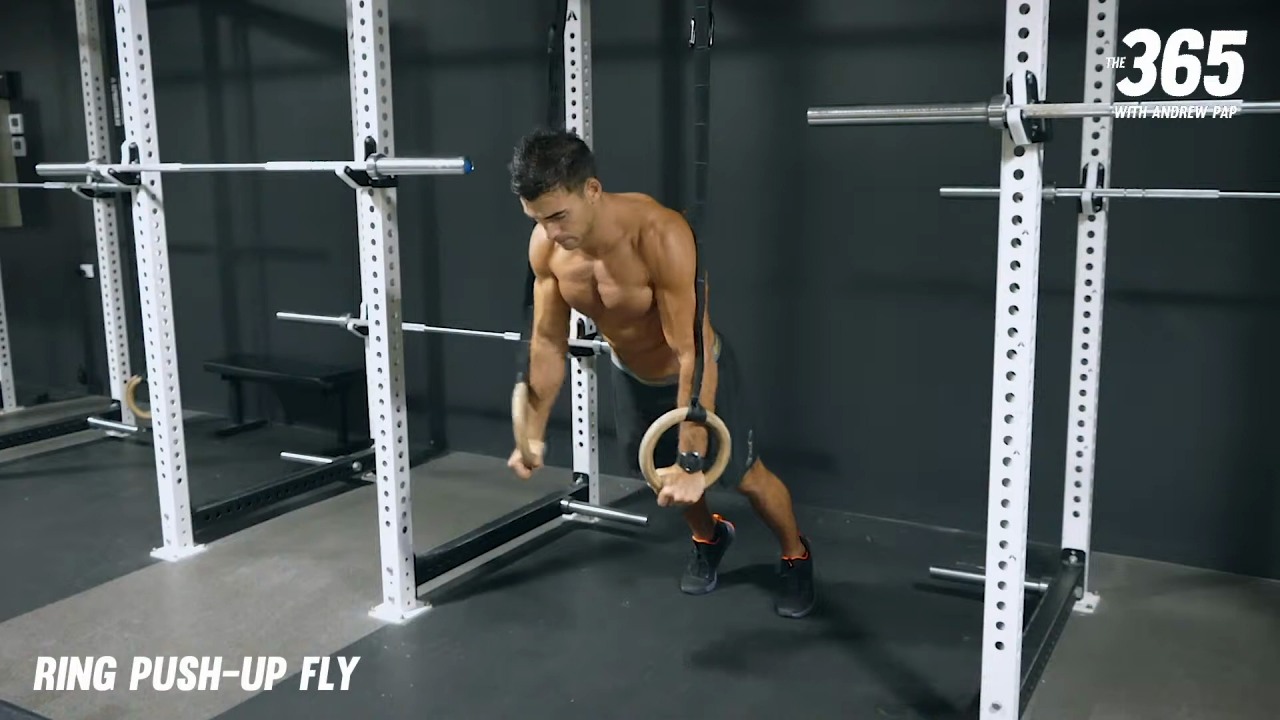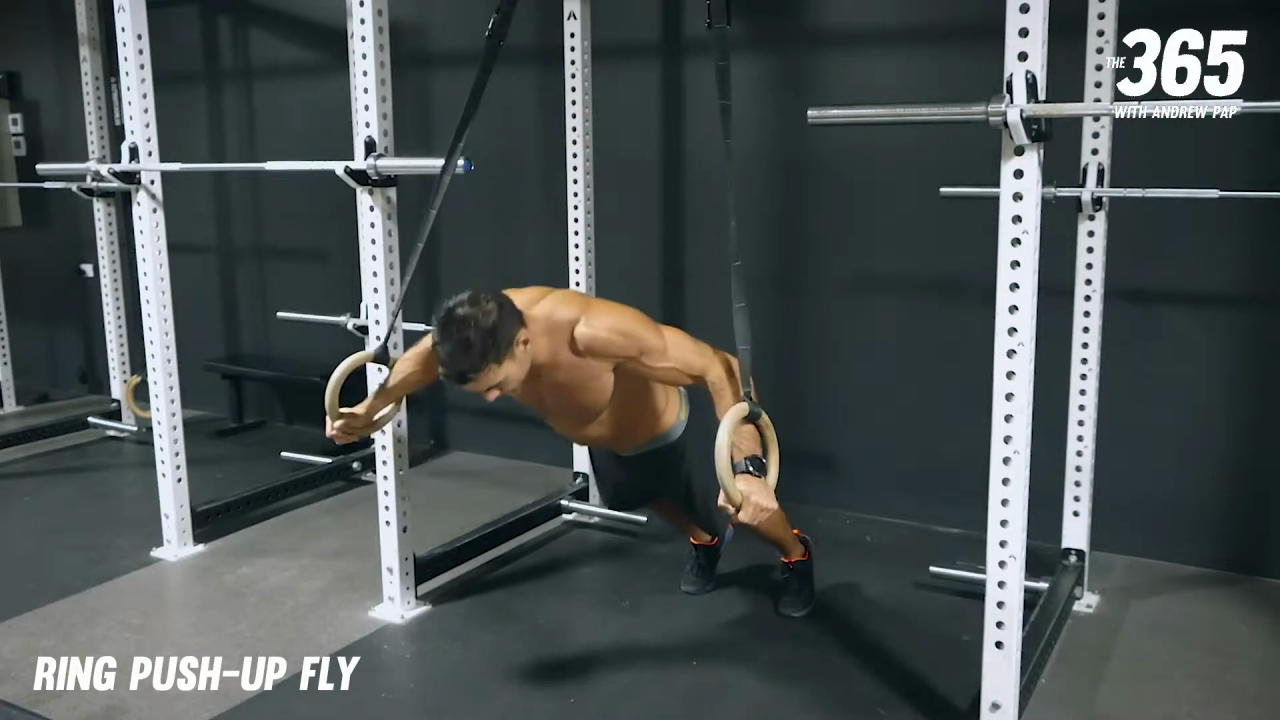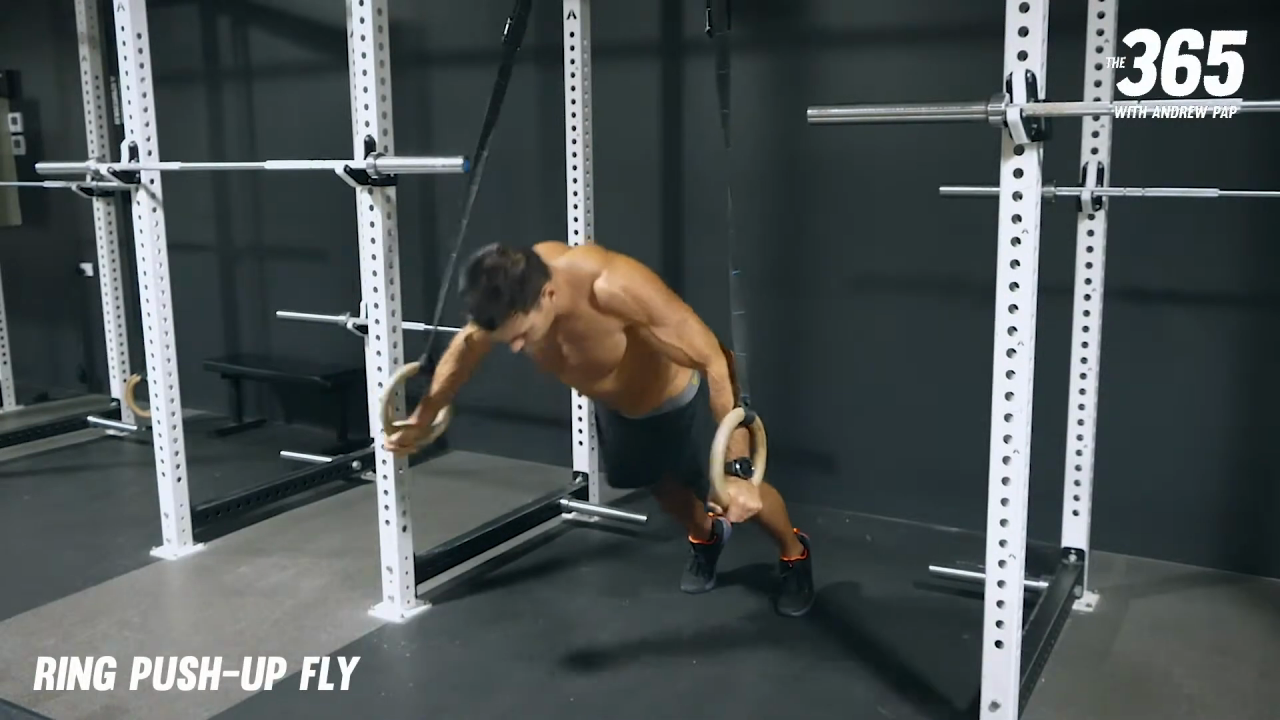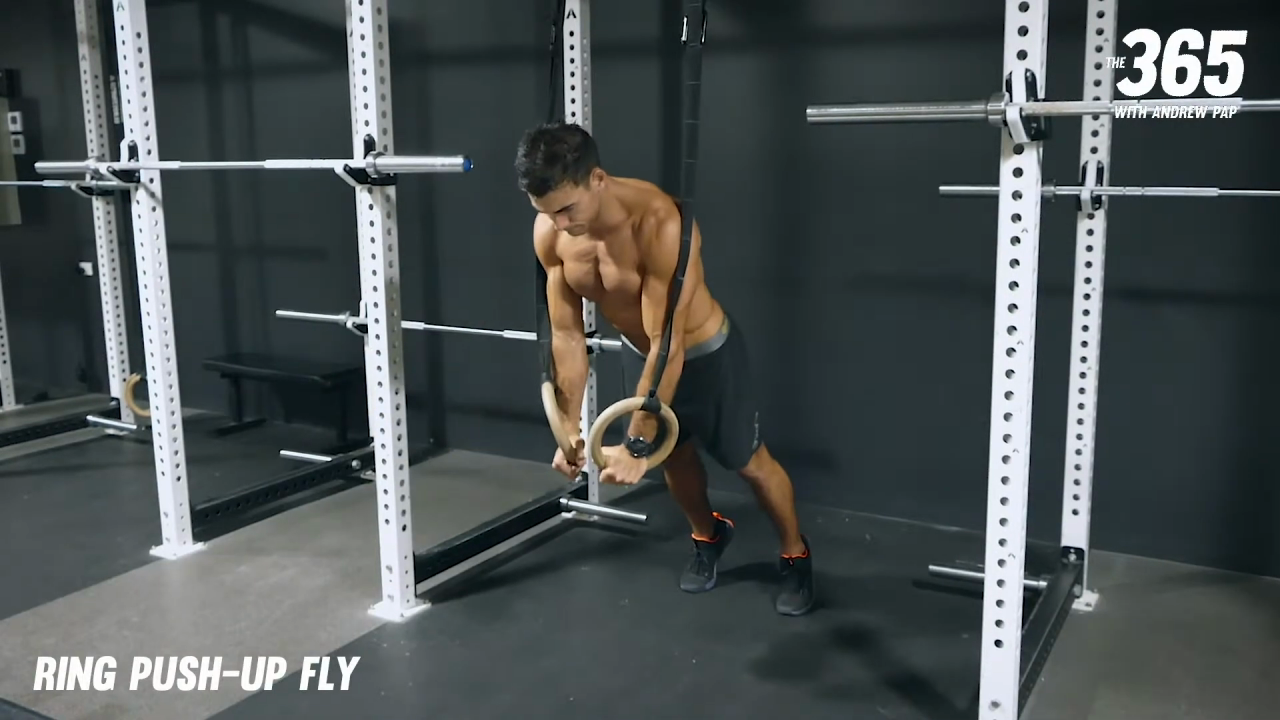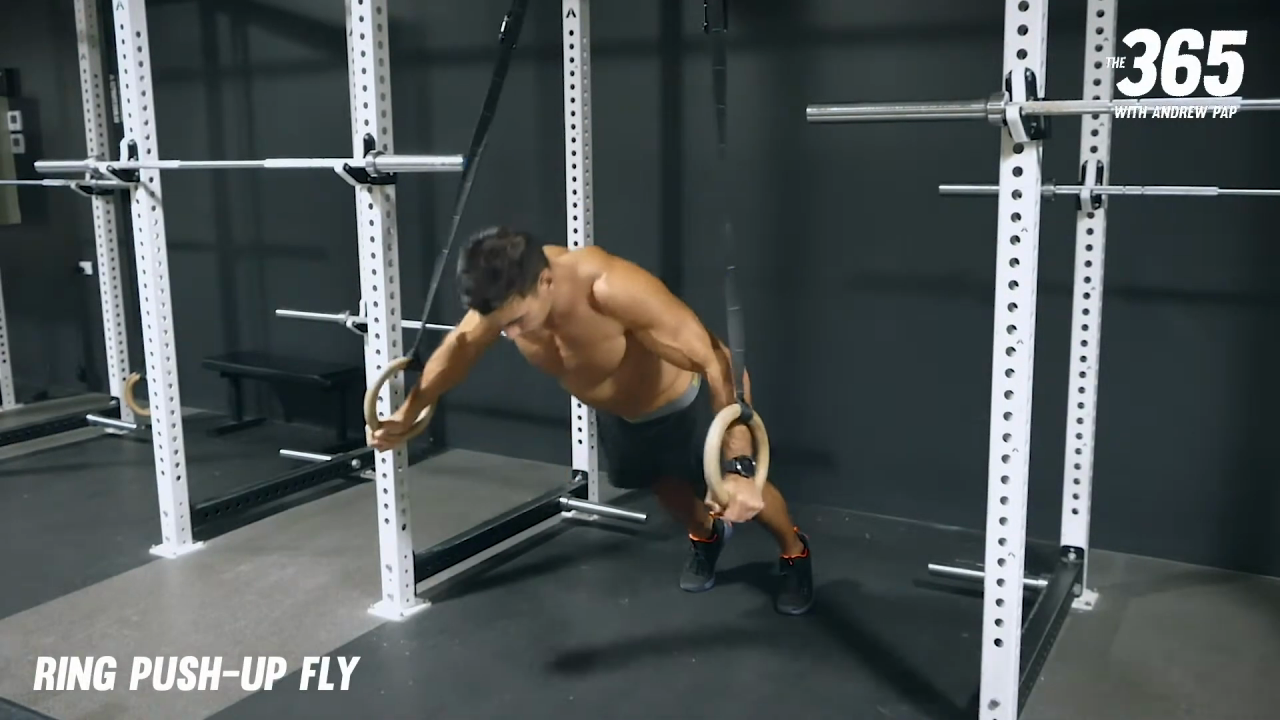
dt=1s
person 1, frame 1
left shoulder: (657, 235)
right shoulder: (545, 244)
left elbow: (690, 355)
right elbow: (547, 341)
left wrist: (693, 463)
right wrist: (533, 431)
left hip: (692, 374)
right hip: (631, 375)
left knee: (746, 474)
right knee: (663, 470)
left ankle: (796, 557)
right ankle: (708, 539)
person 1, frame 2
left shoulder: (590, 332)
right shoulder: (484, 323)
left elbow: (721, 369)
right elbow: (428, 353)
left wrist: (750, 468)
right wrist: (370, 409)
left hip: (668, 434)
right hip: (607, 446)
left knee: (739, 508)
right knee: (658, 505)
left ankle: (796, 555)
right ankle: (704, 540)
person 1, frame 3
left shoulder: (617, 287)
right shoulder: (509, 289)
left elbow: (716, 362)
right elbow: (466, 348)
left wrist: (735, 469)
right wrist: (424, 421)
left hip: (679, 404)
right hip: (614, 409)
left knee: (739, 493)
right knee: (664, 485)
left ankle: (794, 554)
right ankle: (705, 537)
person 1, frame 4
left shoulder: (660, 224)
right shoulder: (549, 233)
left elbow: (669, 346)
right elbow: (567, 334)
left wrist: (636, 446)
right wrist: (571, 429)
left hip: (705, 354)
right hip: (639, 353)
left knee: (749, 462)
right knee: (673, 454)
left ankle: (795, 555)
right ankle: (708, 535)
person 1, frame 5
left shoulder: (612, 290)
right shoulder: (508, 292)
left elbow: (719, 364)
right elbow: (460, 343)
left wrist: (742, 466)
right wrist: (408, 414)
left hip: (677, 406)
right hip: (614, 415)
left knee: (738, 492)
right knee: (660, 488)
left ankle: (795, 553)
right ankle: (705, 536)
